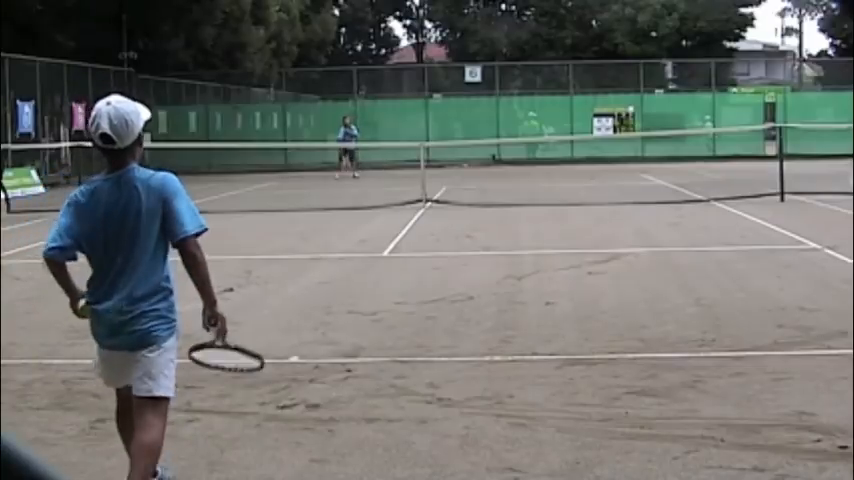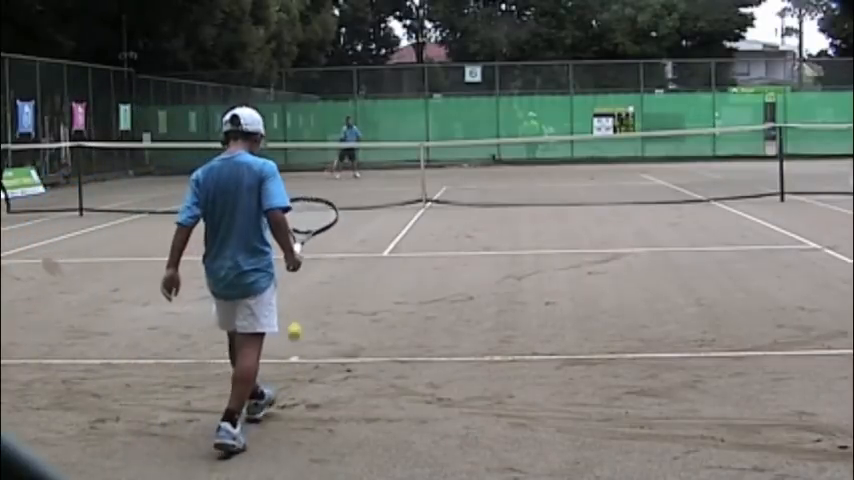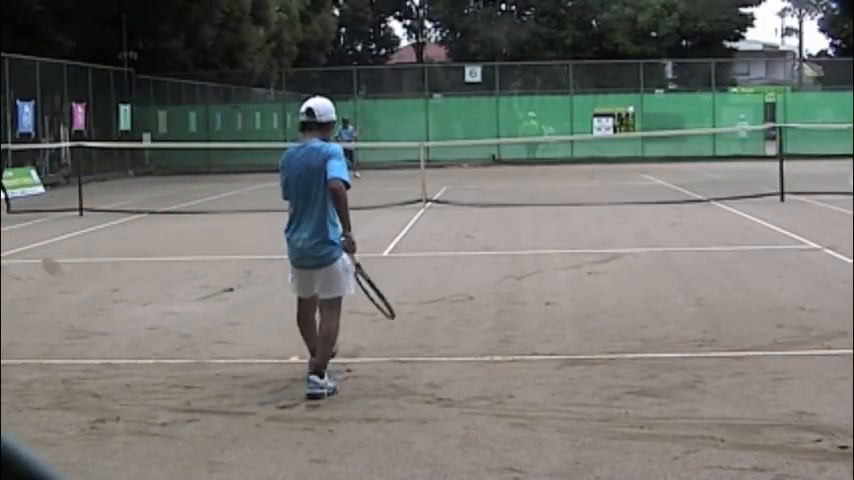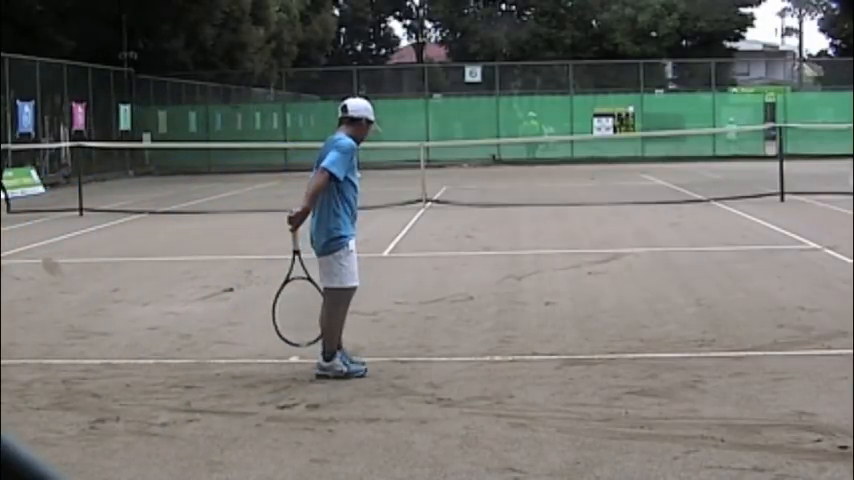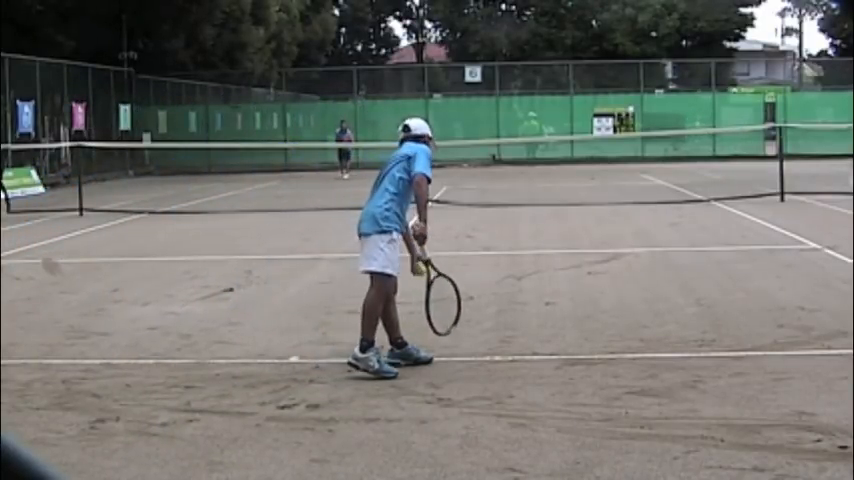
dt=1s
person 1, frame 1
left shoulder: (83, 198)
right shoulder: (163, 186)
left elbow: (53, 254)
right elbow: (190, 250)
left wrist: (74, 295)
right wrist: (211, 304)
left hip: (107, 322)
right hip: (153, 321)
left knee: (127, 403)
right knee: (150, 417)
person 1, frame 2
left shoulder: (202, 174)
right shoulder: (263, 169)
left elbow: (185, 223)
right elbow: (275, 216)
left wrist: (172, 268)
right wrist: (291, 254)
left hip: (219, 274)
right hip: (254, 273)
left knee: (237, 342)
right knee: (248, 351)
left ankle: (254, 397)
right ankle: (229, 425)
person 1, frame 3
left shoulder: (287, 157)
right shoulder: (331, 152)
right elbow: (336, 187)
right wrist: (347, 230)
left hip: (297, 243)
right hip: (326, 245)
left knee: (306, 304)
right knee: (330, 310)
left ankle: (317, 358)
right ankle: (318, 377)
person 1, frame 4
left shoulder: (333, 144)
right shoulder: (346, 145)
left elbow: (319, 181)
right elbow: (321, 177)
right wrist: (305, 209)
left hip: (330, 231)
right hip: (337, 234)
left knee: (342, 291)
right knee: (336, 295)
left ankle: (335, 351)
right ankle: (329, 360)
person 1, frame 5
left shoulder: (401, 156)
right shoulder: (420, 150)
right elbow: (420, 181)
left wrist: (414, 254)
right wrist: (422, 222)
left hip: (378, 223)
right hip: (382, 224)
left knee: (389, 288)
right knee: (381, 285)
left ankle: (398, 347)
right ankle: (364, 352)
